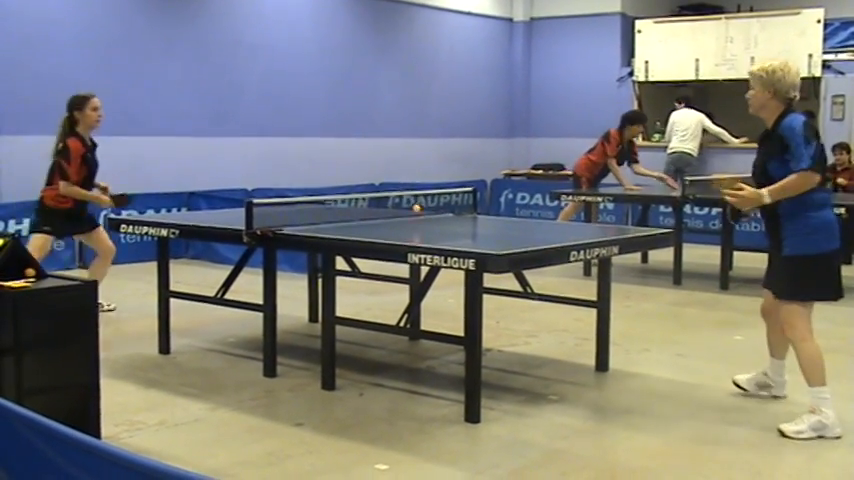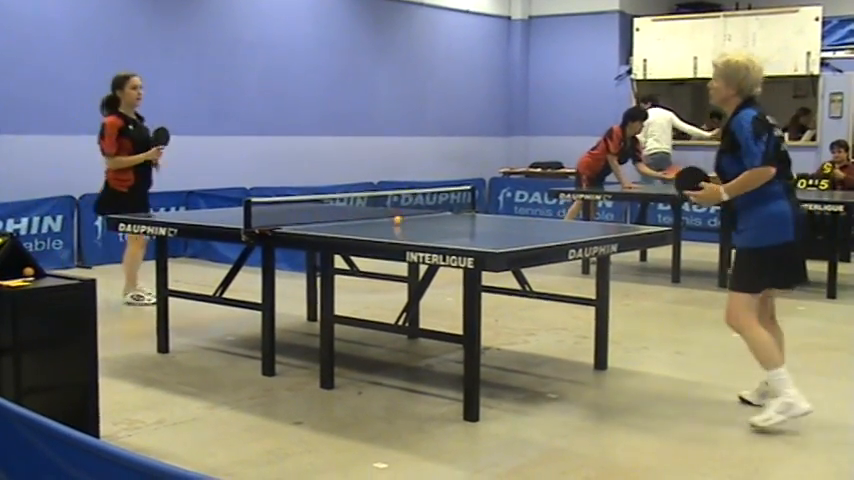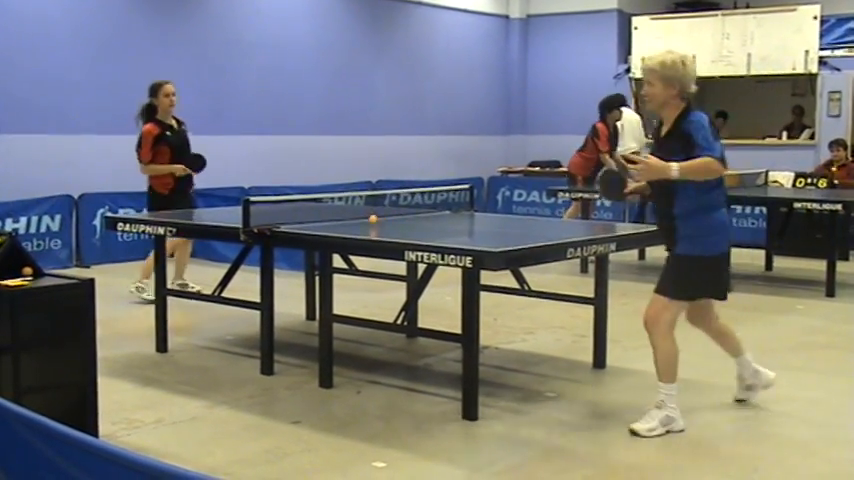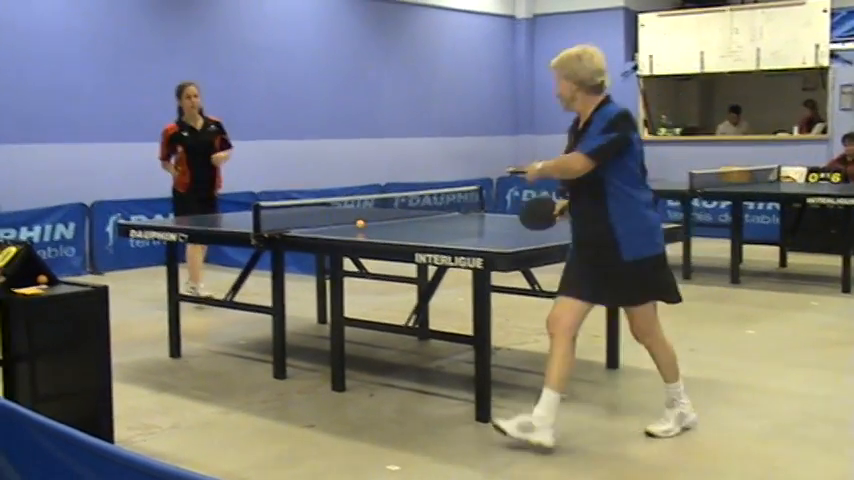
dt=0.4s
person 1, frame 1
left shoulder: (794, 126)
right shoulder: (771, 133)
left elbow: (807, 176)
left wrist: (763, 196)
right wrist: (751, 201)
left hip: (808, 239)
right hip: (789, 239)
left knee: (795, 326)
right knee: (771, 309)
left ankle: (823, 414)
right ankle: (773, 379)
person 1, frame 2
left shoulder: (746, 121)
right shoulder: (748, 120)
left elbow: (764, 171)
left wrist: (721, 193)
right wrist: (720, 188)
left hip: (764, 230)
right hip: (768, 228)
left knee: (740, 316)
right knee: (761, 312)
left ankle: (789, 397)
right ankle: (775, 387)
person 1, frame 3
left shoulder: (695, 123)
right shoulder: (664, 128)
left elbow: (713, 165)
left wrist: (667, 170)
right wrist: (644, 184)
left hip: (698, 240)
right hip: (687, 239)
left knee: (657, 319)
right knee: (702, 317)
left ankle: (667, 410)
right ankle: (753, 374)
person 1, frame 4
left shoulder: (615, 117)
right shoulder: (580, 124)
left elbow: (579, 164)
left wrist: (539, 170)
right wrist: (567, 203)
left hip: (630, 244)
right hip: (591, 246)
left knee: (645, 331)
right knee: (559, 326)
left ankle: (680, 407)
right ankle: (542, 421)
person 2, frame 1
left shoulder: (88, 144)
right shoulder: (72, 146)
right elbow: (65, 187)
left wrist: (96, 185)
right wrist: (97, 198)
left hip: (75, 210)
right hip: (54, 208)
left knee: (108, 251)
right knee: (31, 259)
person 2, frame 2
left shoulder: (138, 120)
right shoulder: (112, 123)
right elbow: (112, 162)
left wrist: (153, 156)
right wrist: (145, 156)
left hip: (138, 188)
right hip: (121, 190)
left knee: (141, 237)
right knee: (136, 238)
left ankle: (133, 285)
right ankle: (130, 291)
person 2, frame 3
left shoulder: (179, 125)
right shoulder: (150, 131)
right elbow: (145, 168)
right wrist: (173, 168)
left hip: (183, 189)
right hip: (164, 192)
left knee: (187, 235)
right knee: (173, 239)
left ankle: (179, 279)
right ankle: (141, 283)
person 2, frame 4
left shoulder: (215, 125)
right shoulder: (172, 131)
left elbow: (227, 150)
right elbow: (164, 161)
left wrist: (222, 156)
right wrist: (172, 169)
left hip: (209, 189)
right hip: (186, 191)
left ankle: (192, 283)
right ankle: (197, 287)
